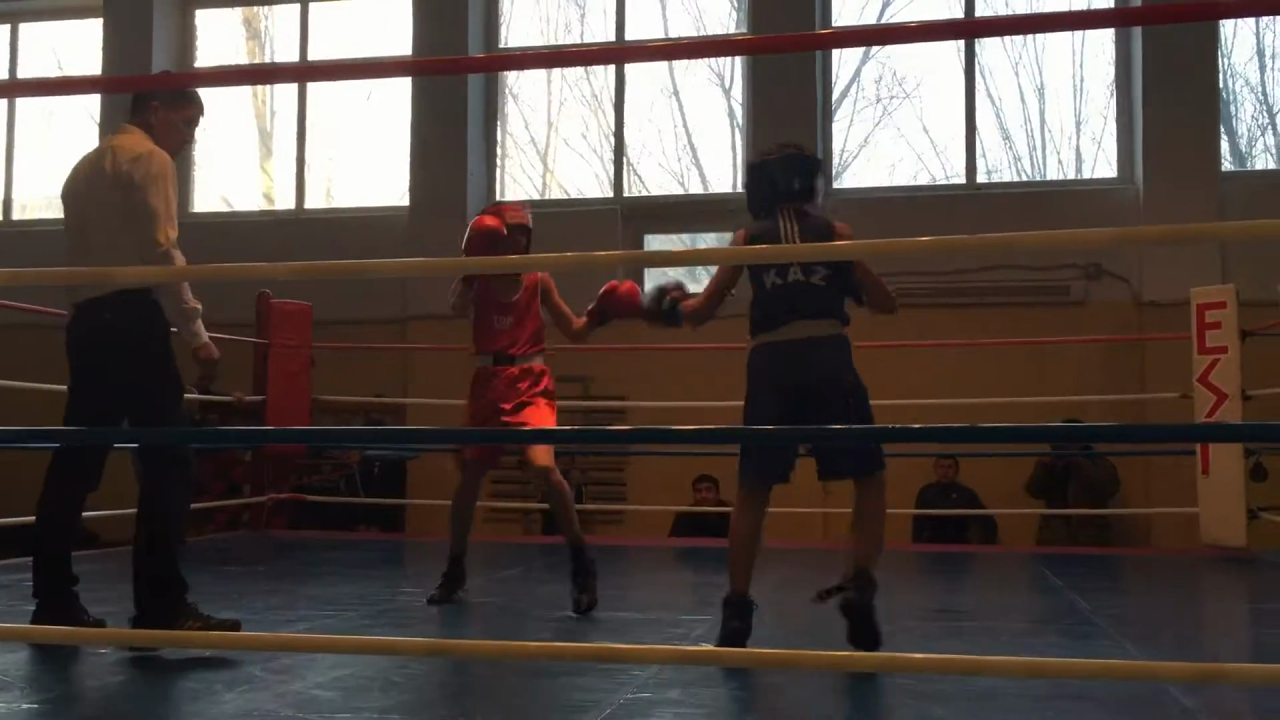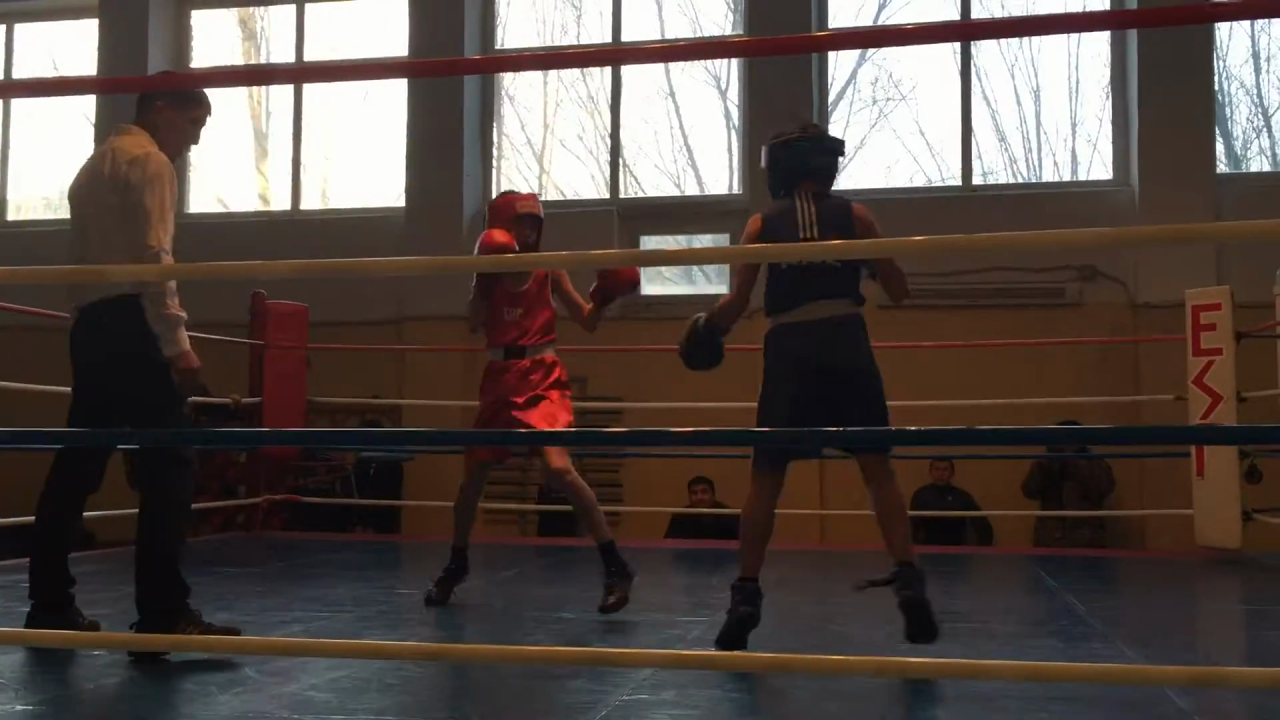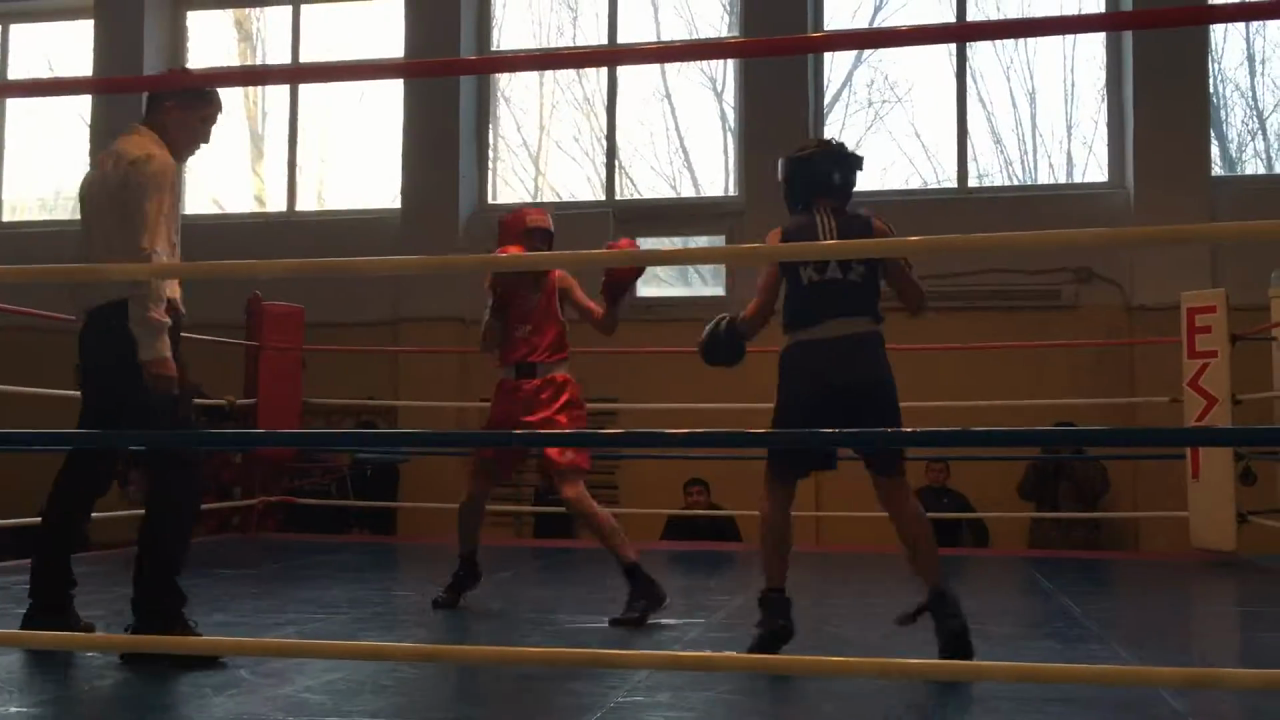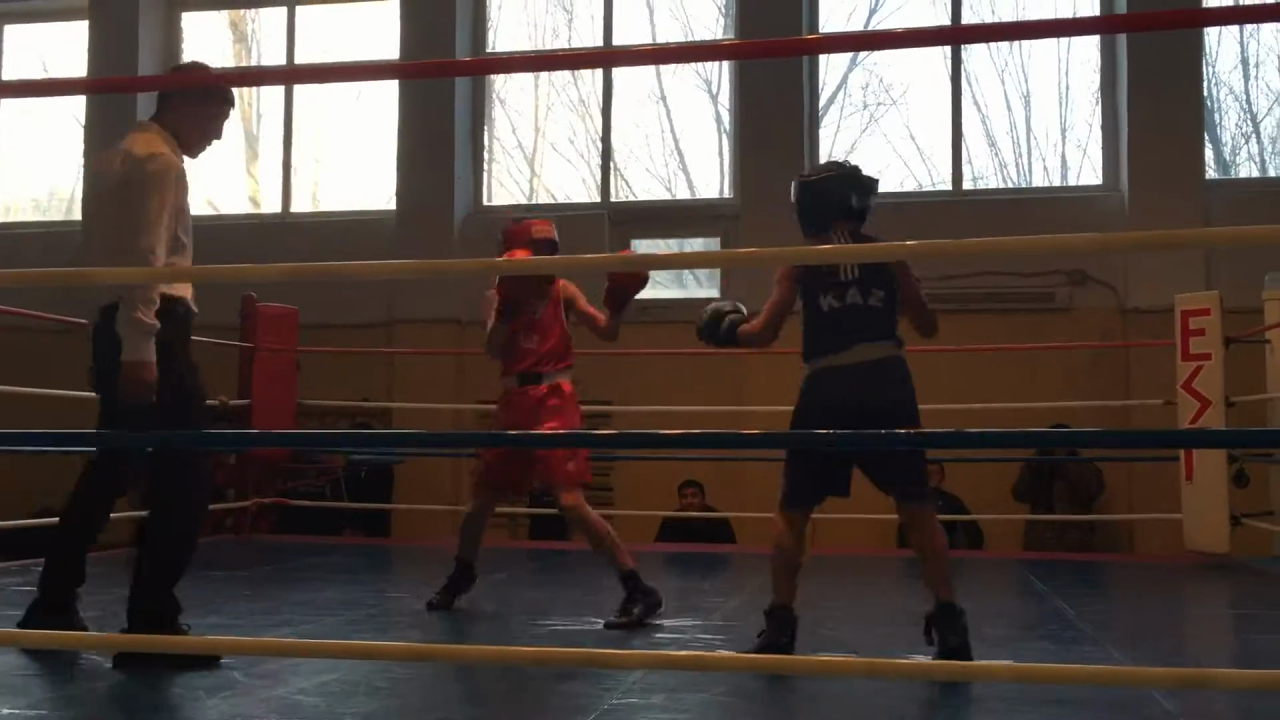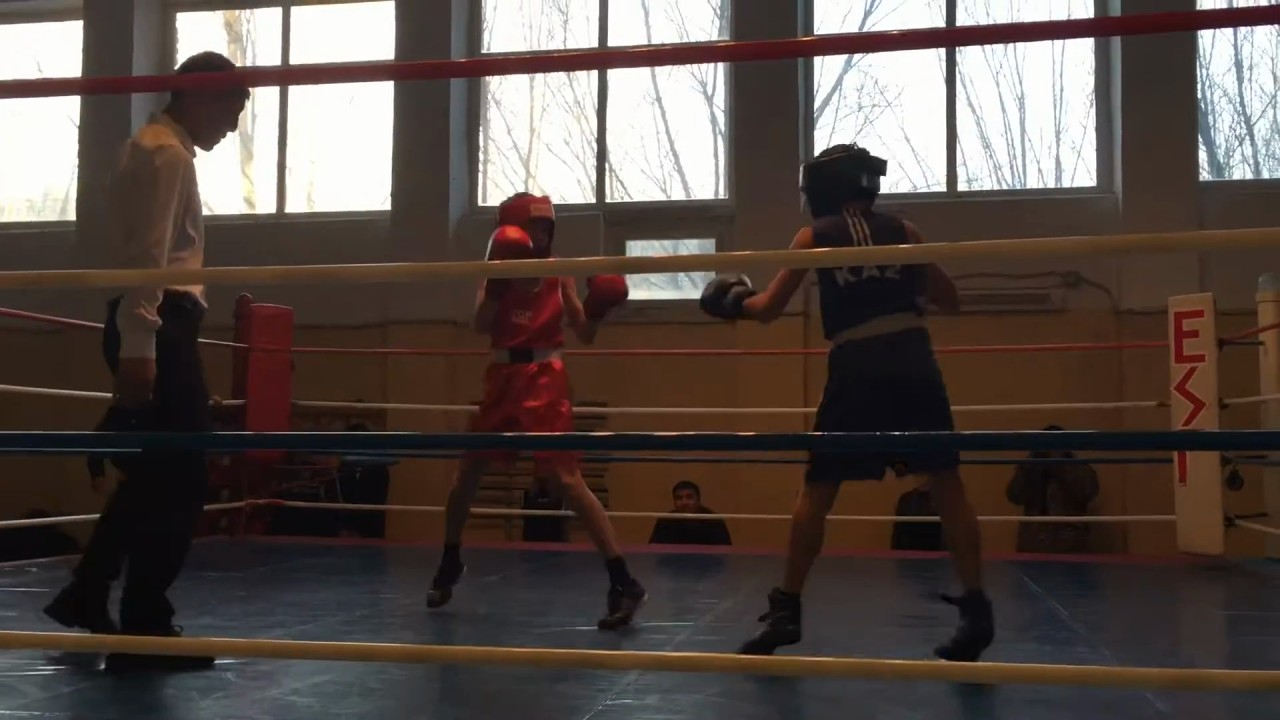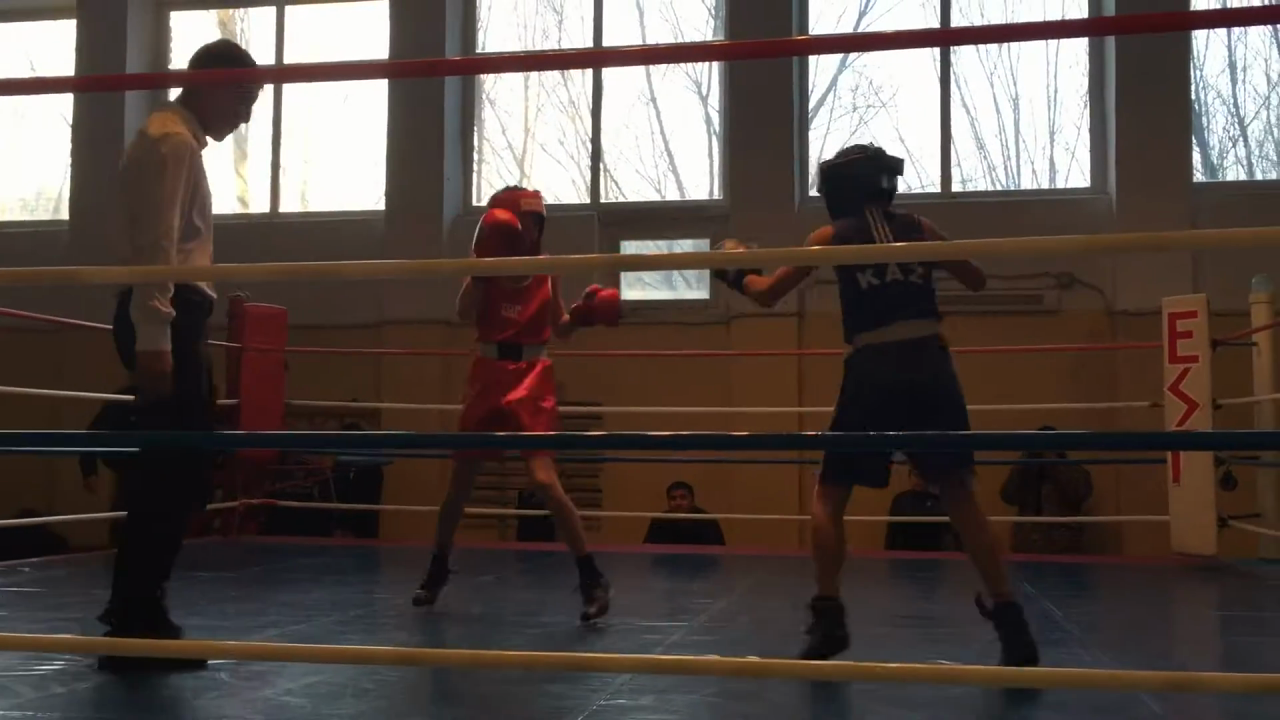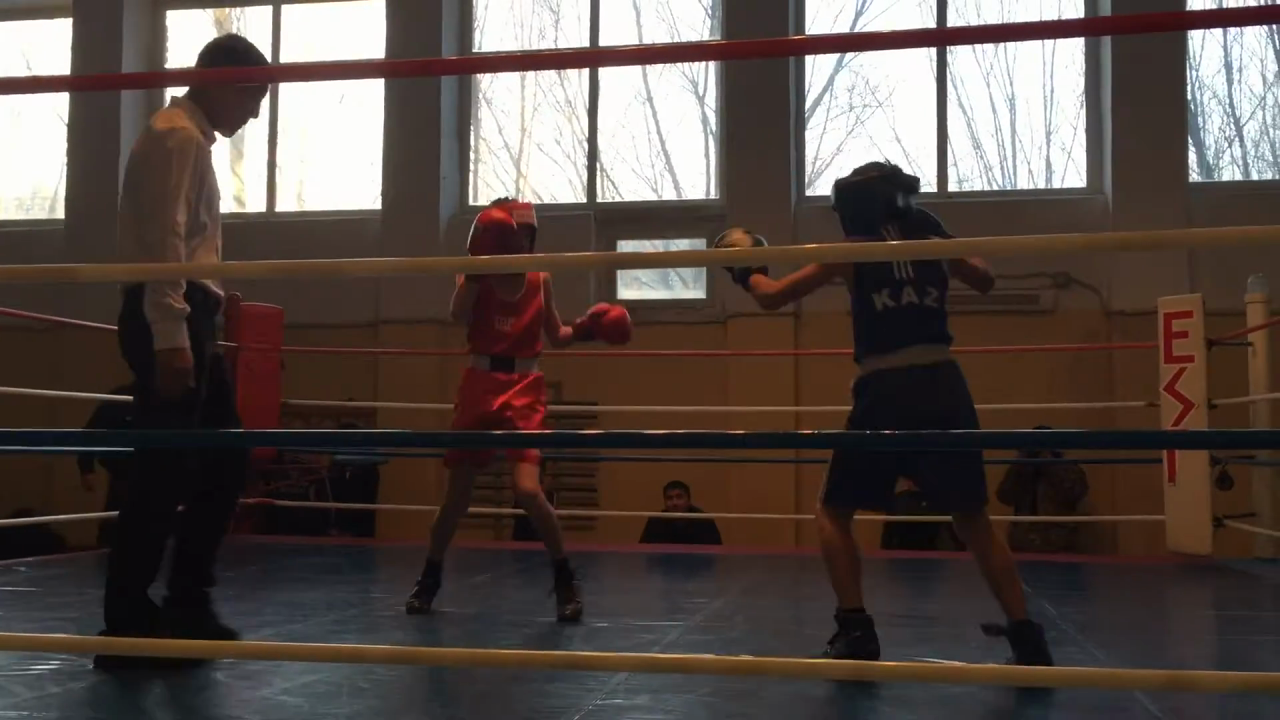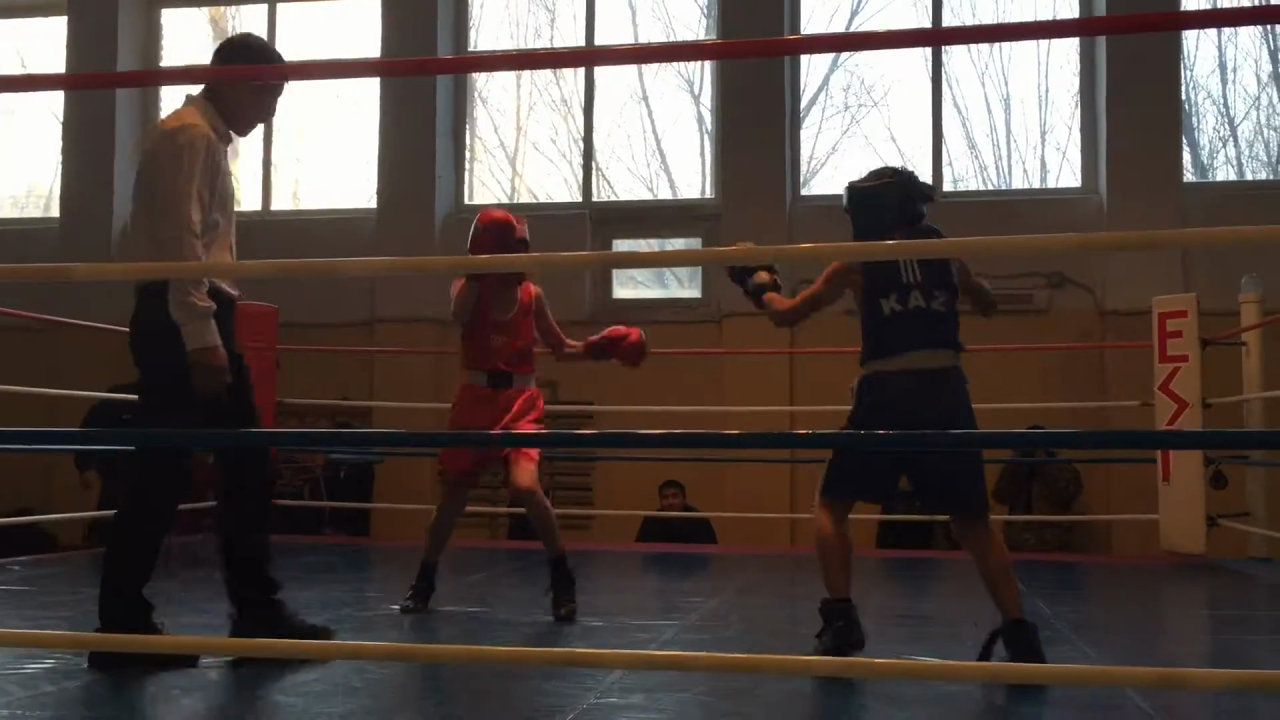
dt=0.1s
person 1, frame 1
left shoulder: (85, 166)
right shoulder: (148, 159)
left elbow: (84, 256)
right elbow: (160, 253)
right wrist: (195, 331)
left hip: (87, 321)
right hip: (129, 320)
left knee: (76, 461)
right knee: (167, 462)
left ankle: (56, 602)
right ankle: (162, 610)
person 1, frame 2
left shoulder: (94, 165)
right shoulder: (148, 161)
right elbow: (150, 257)
right wrist: (176, 341)
left hip: (92, 325)
right hip: (129, 326)
left knee: (78, 463)
right knee: (167, 466)
left ankle: (50, 604)
right ankle: (164, 615)
person 1, frame 3
left shoulder: (108, 162)
right shoulder: (151, 163)
right elbow: (146, 259)
right wrist: (160, 346)
left hip: (104, 327)
right hip: (136, 334)
left knee: (87, 471)
right knee: (175, 472)
left ankle: (50, 607)
right ankle: (158, 622)
person 1, frame 4
left shoulder: (123, 158)
right shoulder: (159, 160)
right elbow: (143, 260)
right wrist: (140, 347)
left hip: (119, 331)
right hip: (151, 332)
left knee: (112, 470)
right knee: (184, 475)
left ankle: (53, 605)
right ankle: (151, 626)
person 1, frame 5
left shoulder: (154, 150)
right shoulder: (165, 153)
right elbow: (148, 257)
right wrist: (140, 344)
left hip: (148, 330)
right hip: (152, 329)
left knee: (155, 470)
right knee: (182, 475)
left ankle: (87, 596)
right ankle: (143, 626)
person 1, frame 6
left shoulder: (168, 138)
right shoulder: (171, 140)
right elbow: (155, 246)
right wrist: (154, 337)
left hip: (166, 320)
right hip: (165, 323)
left knee: (174, 466)
right knee: (180, 470)
left ankle: (135, 606)
right ankle: (137, 623)
person 1, frame 7
left shoulder: (189, 139)
right shoulder: (176, 136)
right elbow: (162, 243)
right wrist: (171, 336)
left hip: (183, 320)
right hip: (168, 321)
left knee: (221, 464)
right knee: (163, 474)
left ankle: (187, 609)
right ankle: (128, 626)
person 1, frame 8
left shoulder: (206, 137)
right shoulder: (186, 133)
right elbow: (177, 242)
right wrist: (199, 334)
left hip: (196, 321)
right hip: (180, 322)
left knee: (248, 466)
right knee: (164, 473)
left ankle: (258, 613)
right ankle: (122, 626)
person 2, frame 1
left shoulder: (744, 239)
right shoulder: (836, 232)
left elbow: (701, 311)
right elbow: (884, 304)
left wrist: (671, 304)
left hip: (772, 366)
right hip: (829, 363)
left knee: (753, 497)
right knee: (867, 483)
left ankle: (738, 611)
right ankle: (860, 588)
person 2, frame 2
left shoulder: (763, 222)
right shoulder: (854, 214)
left elbow: (734, 305)
right elbow: (897, 289)
left wrist: (707, 330)
left hip: (790, 349)
right hip: (845, 342)
left knee: (766, 478)
right knee: (878, 471)
left ankle: (746, 596)
right ankle: (909, 582)
person 2, frame 3
left shoulder: (784, 237)
right shoulder: (872, 230)
left elbow: (756, 316)
right elbow: (916, 302)
left wrist: (728, 332)
left hip: (808, 367)
right hip: (865, 362)
left knee: (779, 490)
right knee: (895, 492)
left ankle: (776, 612)
right ankle: (942, 606)
person 2, frame 4
left shoulder: (800, 259)
right shoulder: (887, 253)
left elbow: (763, 333)
right elbow: (928, 327)
left wrist: (728, 328)
left hip: (828, 390)
right hip: (888, 385)
left knee: (793, 514)
right knee: (917, 509)
left ankle: (779, 625)
right ankle: (947, 619)
person 2, frame 5
left shoulder: (813, 236)
right shoulder: (900, 229)
left elbow: (767, 307)
right elbow: (949, 300)
left wrist: (733, 302)
left hip: (857, 366)
right hip: (913, 360)
left knee: (816, 493)
right knee: (948, 488)
left ankle: (785, 613)
right ankle: (974, 607)
person 2, frame 6
left shoulder: (832, 236)
right shoulder: (919, 227)
left elbow: (766, 291)
right elbow: (977, 280)
left wrist: (736, 271)
left hip: (873, 371)
right hip: (930, 366)
left knee: (829, 496)
right knee: (959, 497)
left ankle: (828, 617)
right ankle: (1009, 619)
person 2, frame 7
left shoulder: (849, 256)
right shoulder: (933, 245)
left elbow: (771, 293)
right elbow: (986, 279)
left wrist: (747, 264)
left hip: (885, 395)
right hip: (944, 391)
left knee: (834, 514)
right knee: (974, 525)
left ankle: (856, 628)
right ankle: (1026, 637)
person 2, frame 8
left shoulder: (857, 262)
right shoulder: (943, 253)
left elbow: (787, 314)
right elbow: (987, 305)
left wrist: (758, 282)
left hip: (887, 396)
right hip: (947, 395)
left knee: (831, 508)
right knee: (974, 526)
left ankle: (841, 618)
right ankle: (1020, 635)
person 3, frame 1
left shoulder: (539, 279)
right shoulder: (479, 274)
left elbow: (575, 331)
right elbow: (456, 310)
left wrist: (600, 315)
left hip: (532, 383)
right hip: (489, 384)
left knee: (543, 467)
right knee: (468, 482)
left ankle: (581, 564)
right ankle: (455, 571)
person 3, frame 2
left shoulder: (549, 270)
right shoulder: (488, 271)
left elbow: (587, 320)
right elbow: (474, 324)
left wrist: (602, 297)
right wrist: (485, 280)
left hip: (542, 377)
right hip: (499, 376)
left knee: (559, 468)
right knee: (473, 477)
left ankle: (615, 565)
right ankle: (457, 564)
person 3, frame 3
left shoulder: (560, 281)
right shoulder: (498, 285)
left elbow: (605, 324)
right elbow: (489, 343)
left wrist: (616, 293)
right wrist: (500, 301)
left hip: (554, 396)
right hip: (511, 396)
left knee: (573, 494)
right knee: (476, 493)
left ankle: (642, 585)
right ankle: (466, 572)
person 3, frame 4
left shoulder: (563, 291)
right shoulder: (501, 294)
left elbow: (607, 332)
right elbow: (494, 351)
left wrist: (618, 302)
right wrist: (506, 307)
left hip: (555, 403)
right hip: (514, 405)
left knee: (571, 503)
right knee: (481, 503)
left ankle: (638, 591)
right ankle: (462, 575)
person 3, frame 5
left shoulder: (559, 274)
right shoulder: (498, 271)
left elbow: (585, 334)
right elbow: (482, 325)
left wrist: (597, 308)
right wrist: (496, 279)
left hip: (546, 382)
right hip: (503, 381)
left knee: (569, 482)
right knee: (466, 479)
left ankle: (623, 583)
right ankle: (449, 566)
person 3, frame 6
left shoulder: (546, 270)
right shoulder: (485, 264)
left elbow: (560, 329)
right elbow: (465, 314)
left wrist: (583, 313)
right wrist: (482, 265)
left hip: (531, 378)
right hip: (488, 375)
left knee: (543, 479)
right knee: (461, 478)
left ankle: (590, 575)
right ankle: (438, 568)
person 3, frame 7
left shoulder: (539, 280)
right shoulder: (475, 278)
left elbow: (555, 335)
right elbow: (459, 315)
left wrist: (585, 330)
right wrist: (478, 267)
left hip: (523, 389)
right hip: (478, 387)
left knee: (527, 490)
right knee: (458, 490)
left ankle: (565, 580)
right ankle: (429, 578)
person 3, frame 8
left shoulder: (532, 295)
right shoulder: (470, 282)
left elbow: (560, 348)
right elbow: (459, 317)
left wrist: (597, 347)
right wrist: (478, 268)
left hip: (520, 402)
right hip: (475, 402)
left knee: (525, 486)
right knee: (452, 499)
left ankle: (562, 576)
right ankle: (424, 580)
